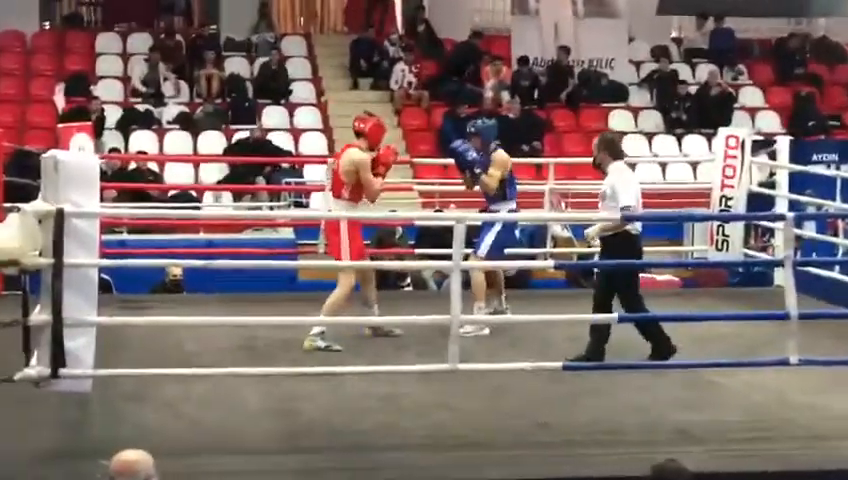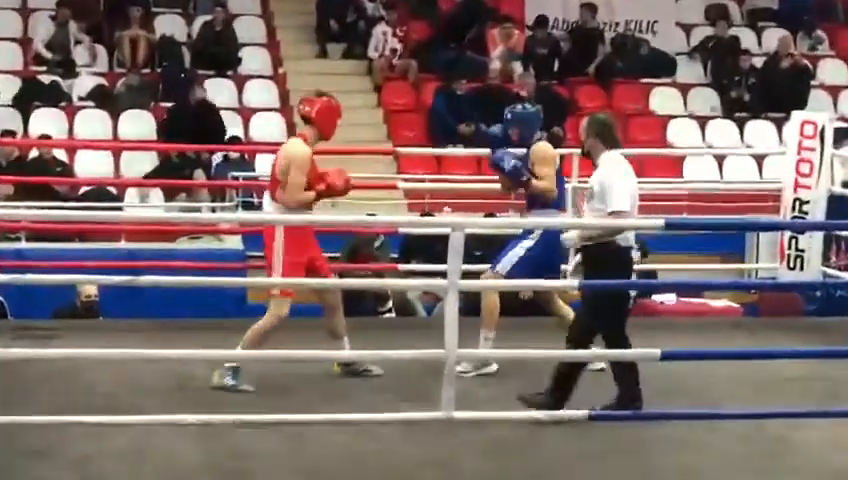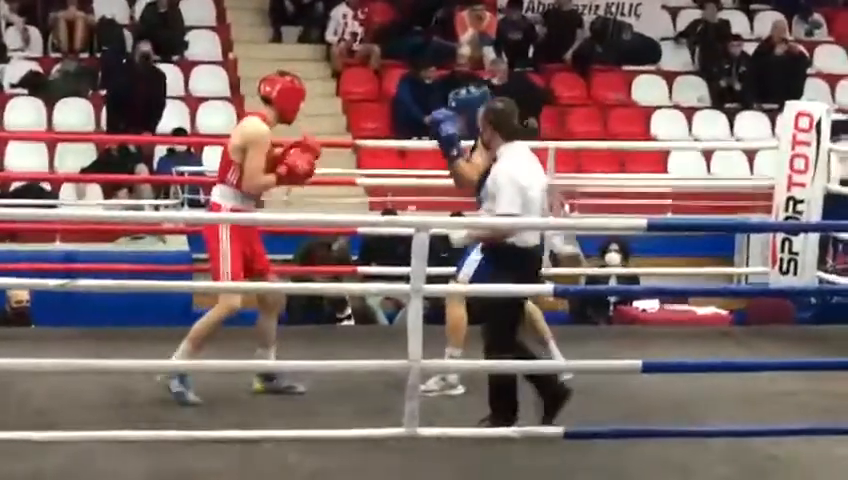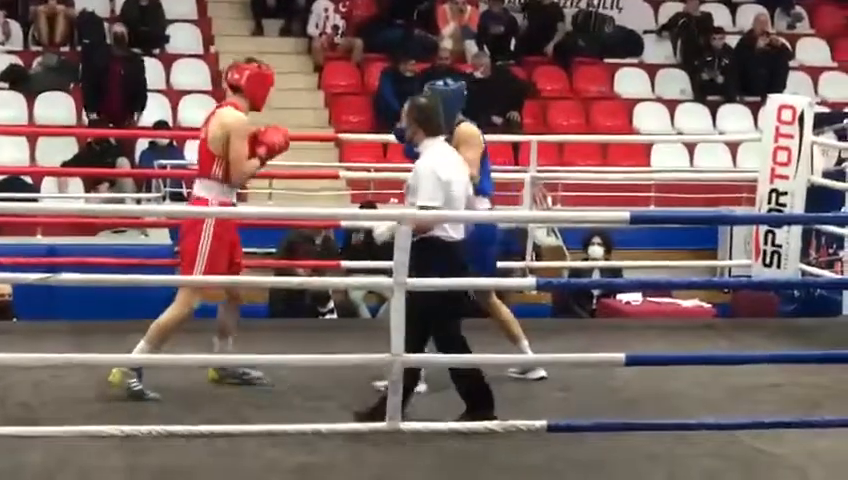
dt=0.5s
person 1, frame 1
left shoulder: (349, 152)
right shoulder: (359, 157)
right elbow: (372, 195)
left wrist: (375, 166)
right wrist: (382, 168)
left hip: (347, 221)
right hip: (341, 224)
left knee: (368, 272)
right knee: (347, 282)
person 1, frame 2
left shoulder: (300, 148)
right shoulder: (299, 151)
right elbow: (291, 200)
left wrist: (325, 184)
right wrist: (324, 189)
left hip: (300, 232)
right hip: (284, 233)
left knee: (332, 295)
right knee: (279, 310)
left ankle: (347, 360)
right ankle: (228, 369)
person 1, frame 3
left shoulder: (256, 127)
right shoulder: (257, 130)
right elbow: (251, 184)
left wrist: (290, 157)
right wrist: (286, 172)
right hip: (227, 218)
left knee: (273, 298)
right knee: (231, 302)
left ankle: (267, 375)
right ankle: (177, 367)
person 1, frame 4
left shoulder: (222, 114)
right shoulder: (237, 119)
right elbow: (239, 175)
left wrist: (255, 148)
right wrist: (264, 152)
left hip: (217, 212)
right hip: (211, 213)
left knee: (234, 292)
right knee: (188, 300)
left ankle: (224, 364)
right ankle: (129, 368)
person 2, frame 1
left shoulder: (621, 177)
right shoulder: (615, 175)
left elbow: (628, 216)
left wrist: (599, 229)
right wrist: (601, 232)
left hip: (622, 246)
right hip: (615, 245)
left knee: (631, 301)
right knee: (602, 299)
person 2, frame 2
left shoulder: (614, 171)
right shoulder: (608, 169)
left elbow: (620, 221)
left wrist: (580, 236)
right wrist: (585, 249)
left hip: (609, 261)
right hip: (604, 260)
left knee: (583, 332)
right knee: (612, 332)
left ankle: (556, 395)
right ankle: (628, 397)
person 2, frame 3
left shoulder: (506, 168)
right shoulder: (527, 159)
left elbow: (506, 225)
left wrist: (469, 236)
left hip: (509, 260)
right hip: (524, 254)
left knee: (498, 340)
right knee: (503, 336)
left ankle: (503, 414)
right ankle: (551, 388)
person 2, frame 4
left shoulder: (429, 164)
right shoulder: (452, 156)
left elbow: (426, 220)
right elbow: (465, 205)
left wrist: (391, 229)
left hip: (434, 256)
right hip: (448, 251)
left knee: (447, 337)
right knee: (413, 333)
left ankle: (480, 406)
person 3, frame 1
left shoulder: (499, 156)
right shoulder: (484, 155)
left elbow: (490, 189)
right elbow: (469, 185)
left wrist: (475, 167)
right wrist: (462, 164)
left hip: (503, 215)
right hip: (496, 213)
left knee: (476, 262)
right knee: (491, 261)
left ankle: (479, 322)
right ankle: (500, 305)
person 3, frame 2
left shoulder: (541, 150)
right shoulder: (531, 151)
left elbow: (550, 192)
right elbow: (508, 188)
left wrist: (522, 175)
right wrist: (501, 162)
left hip: (543, 230)
right hip: (543, 230)
left knee: (489, 280)
right knee: (547, 296)
left ankle: (483, 357)
person 3, frame 3
left shoulder: (491, 139)
right shoulder: (489, 139)
left elbow: (469, 180)
right elbow: (460, 181)
left wrist: (451, 148)
right wrist: (450, 148)
left hip: (502, 226)
right hip: (512, 226)
left knee: (456, 292)
right knee: (519, 298)
person 3, frame 4
left shoulder: (464, 131)
right shoulder: (453, 132)
left elbow: (470, 177)
right wrist: (413, 147)
left hip: (473, 222)
right hip: (476, 223)
right knee: (486, 296)
